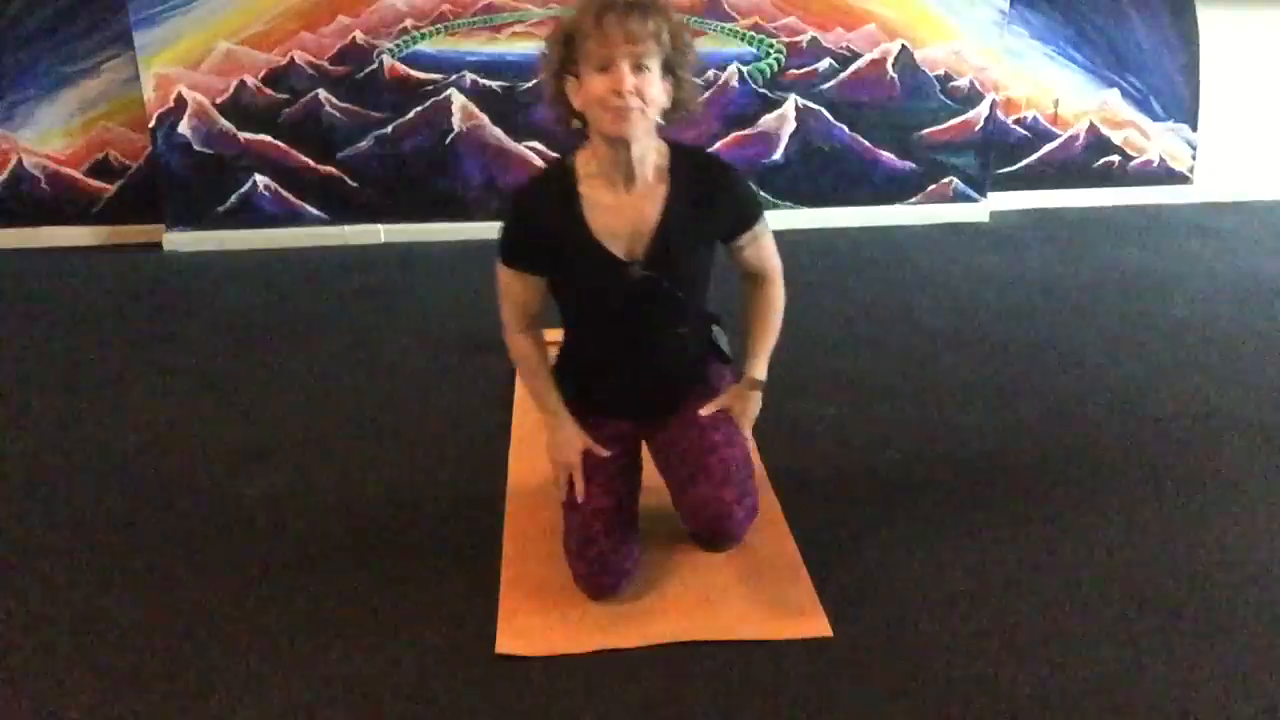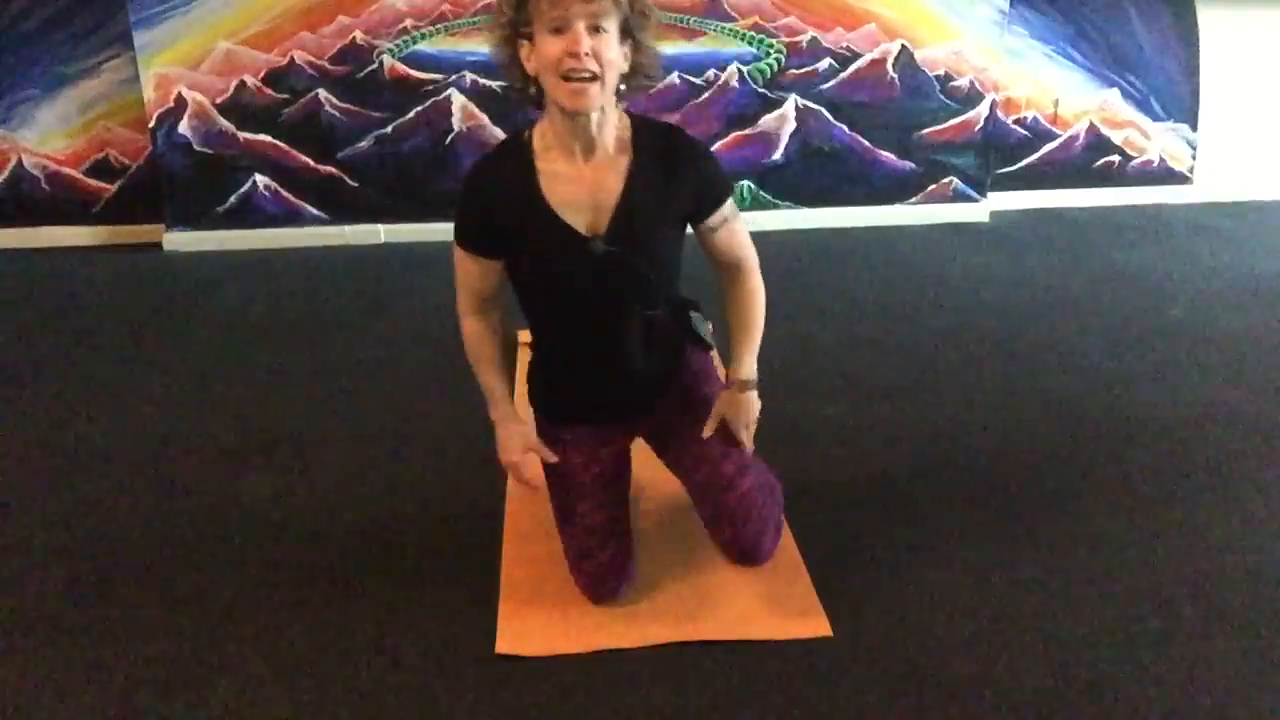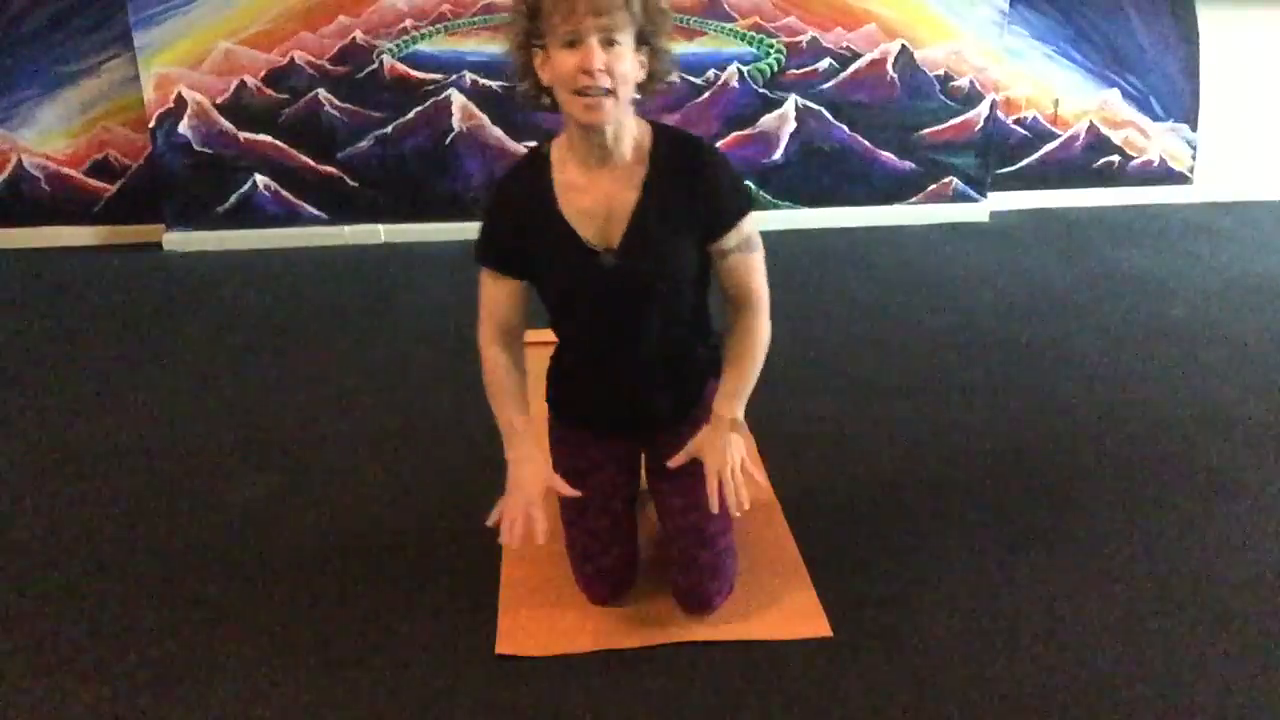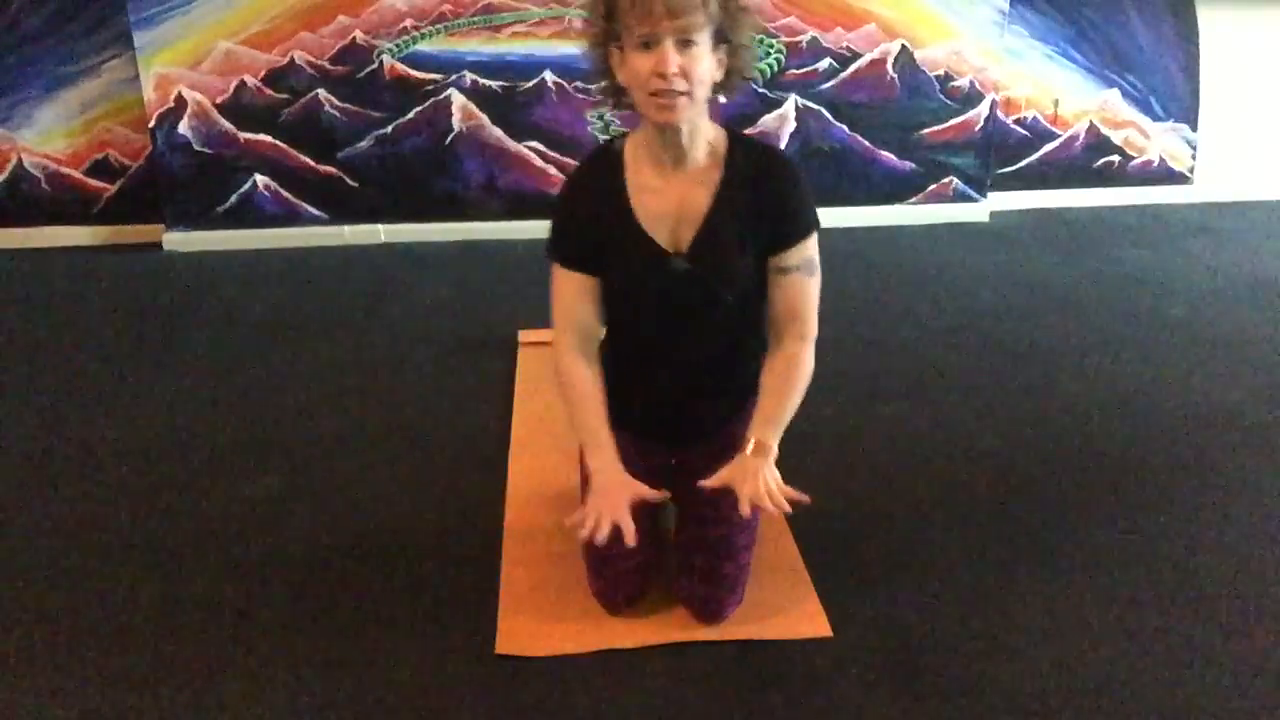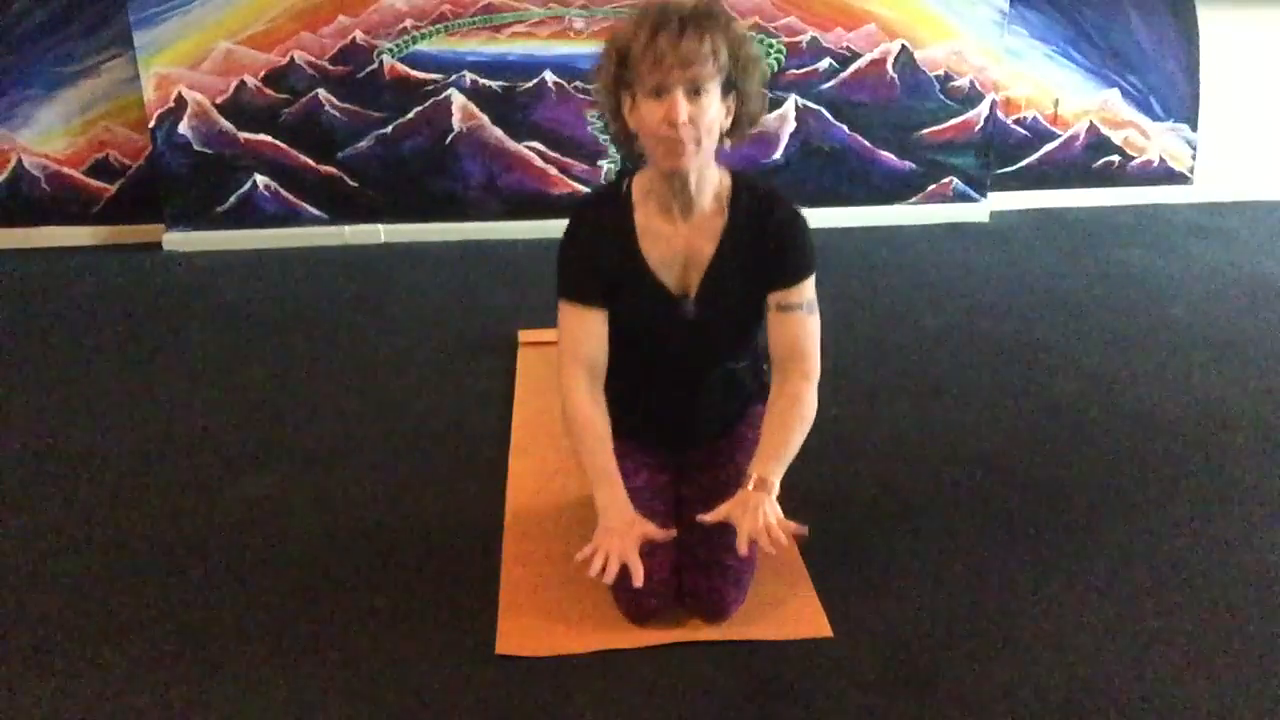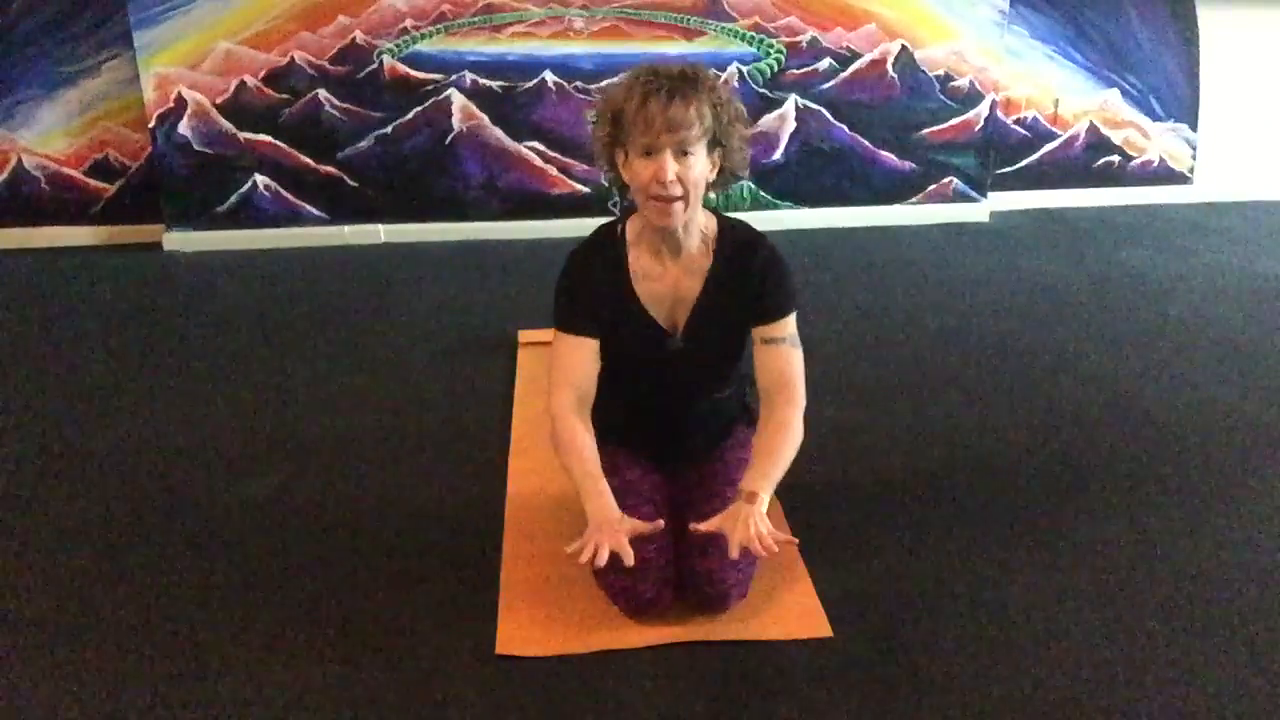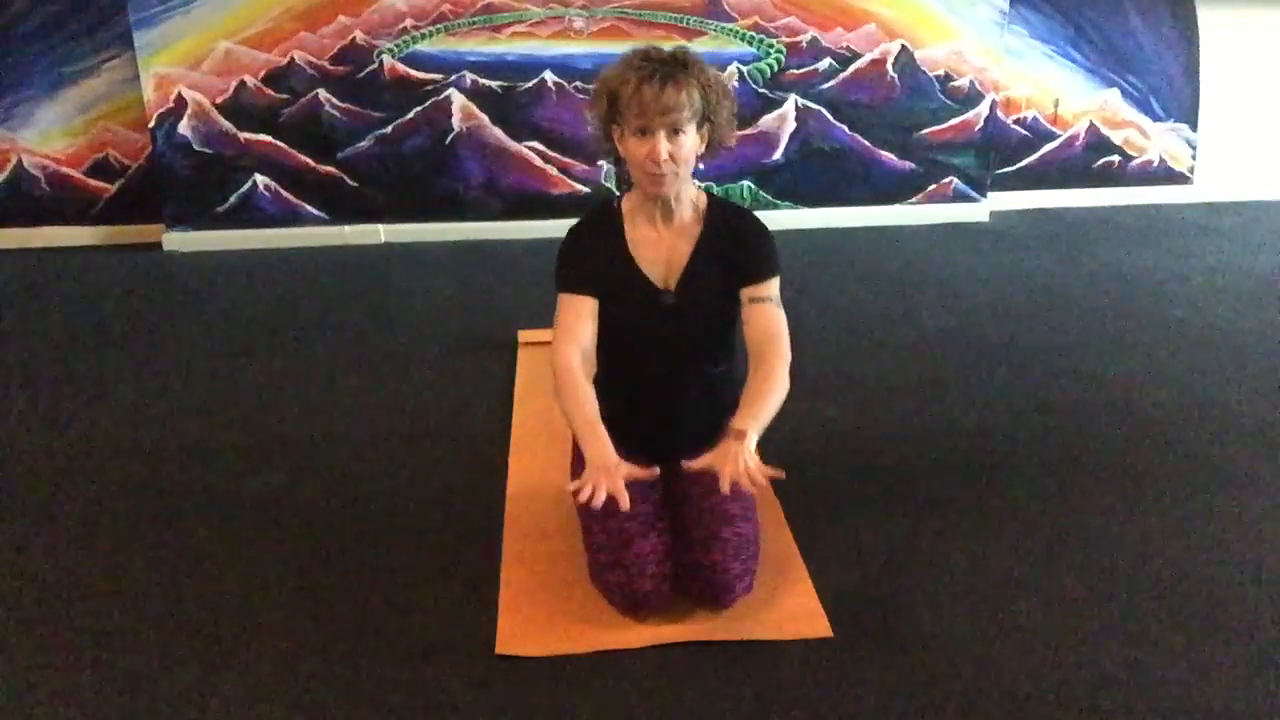
dt=0.3s
person 1, frame 1
left shoulder: (712, 185)
right shoulder: (539, 205)
left elbow: (765, 277)
right elbow: (519, 326)
left wrist: (752, 380)
right wrist: (559, 421)
left hip: (690, 380)
right hip: (591, 398)
left knee: (724, 522)
right knee: (602, 576)
right ankle: (621, 469)
person 1, frame 2
left shoulder: (678, 158)
right shoulder: (495, 182)
left elbow: (741, 269)
right elbow: (477, 311)
left wrist: (743, 380)
right wrist: (505, 416)
left hip: (673, 376)
right hip: (569, 405)
left knee: (754, 540)
right knee: (603, 583)
left ankle: (701, 463)
right ankle: (611, 480)
person 1, frame 3
left shoulder: (698, 170)
right shoulder: (519, 195)
left elbow: (751, 306)
right elbow: (498, 338)
left wrist: (728, 423)
right wrist: (522, 452)
left hip: (688, 403)
right hip: (584, 417)
left knee: (704, 593)
right knee: (604, 586)
left ankle: (669, 502)
right ankle: (619, 491)
person 1, frame 4
left shoulder: (771, 180)
right shoulder: (588, 190)
left elbow: (795, 334)
right elbow: (575, 345)
left wrist: (760, 449)
right wrist: (604, 467)
left hip: (729, 419)
right hip: (626, 421)
left knee: (712, 603)
right knee: (618, 588)
left ankle: (692, 515)
right ankle: (645, 493)
person 1, frame 5
left shoulder: (773, 223)
right shoulder: (595, 227)
left elbow: (798, 376)
right elbow: (582, 379)
left wrist: (761, 487)
right wrist: (612, 505)
left hip: (729, 424)
right hip: (634, 429)
left knee: (716, 599)
right knee: (645, 597)
left ankle: (693, 497)
right ankle: (657, 501)
person 1, frame 6
left shoulder: (755, 262)
right shoulder: (590, 266)
left elbow: (786, 400)
right elbow: (568, 404)
left wrist: (752, 498)
right wrist: (601, 510)
left hip: (718, 438)
right hip: (624, 442)
left knee: (718, 589)
right knee: (639, 593)
left ankle: (701, 502)
right ankle: (646, 501)
person 1, frame 7
left shoulder: (742, 235)
right shoulder: (589, 241)
left elbow: (772, 357)
right elbow: (571, 358)
left wrist: (740, 437)
right wrist: (599, 452)
left hip: (710, 433)
right hip: (621, 437)
left knee: (721, 583)
right knee: (637, 590)
left ankle: (685, 497)
right ankle: (646, 499)
